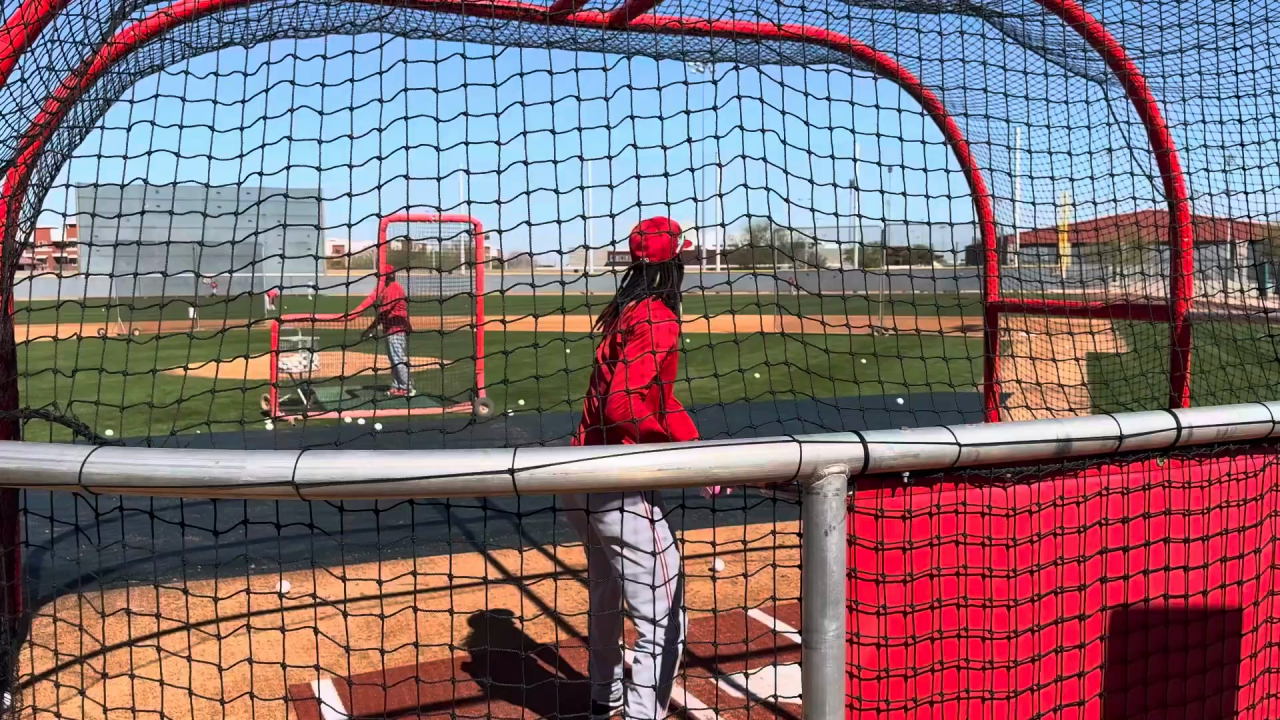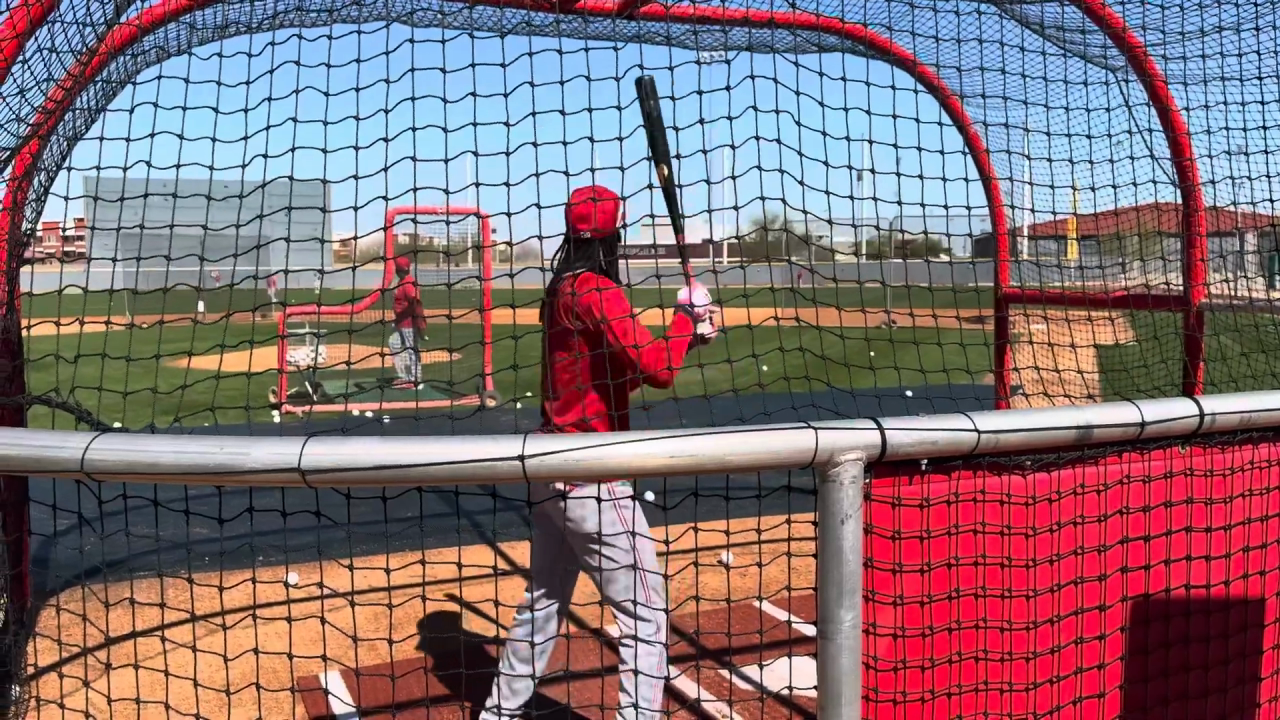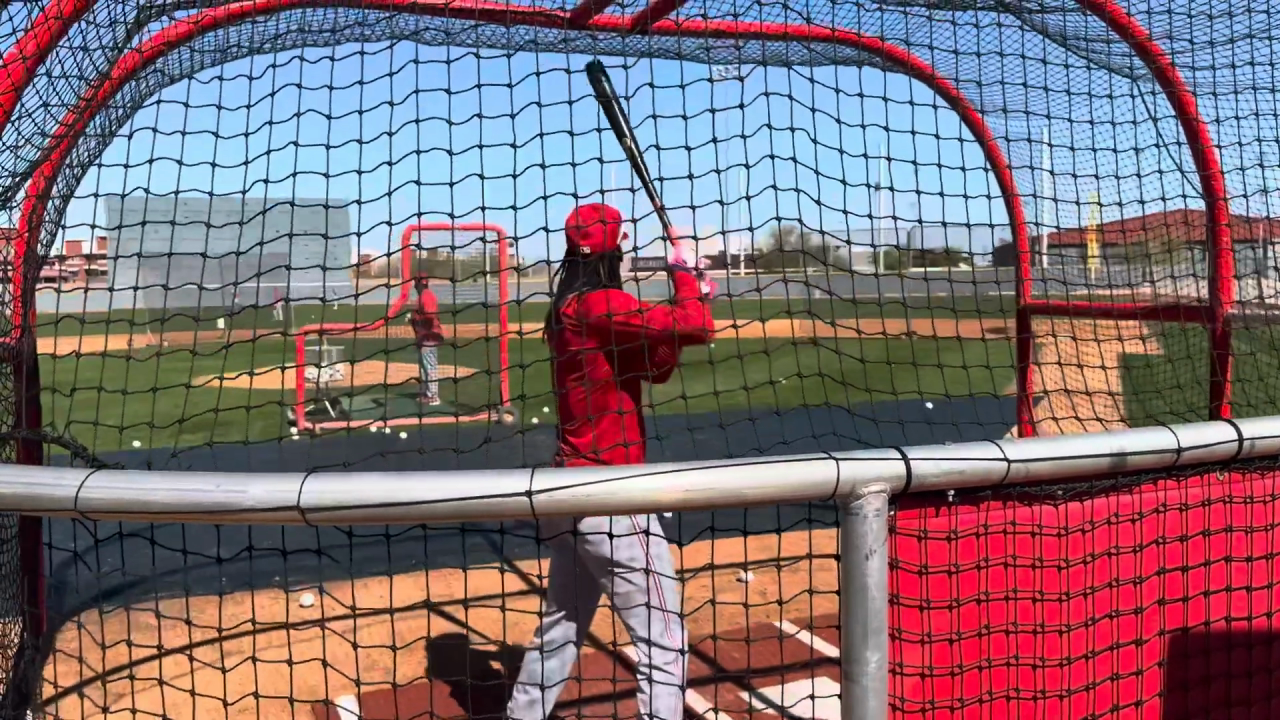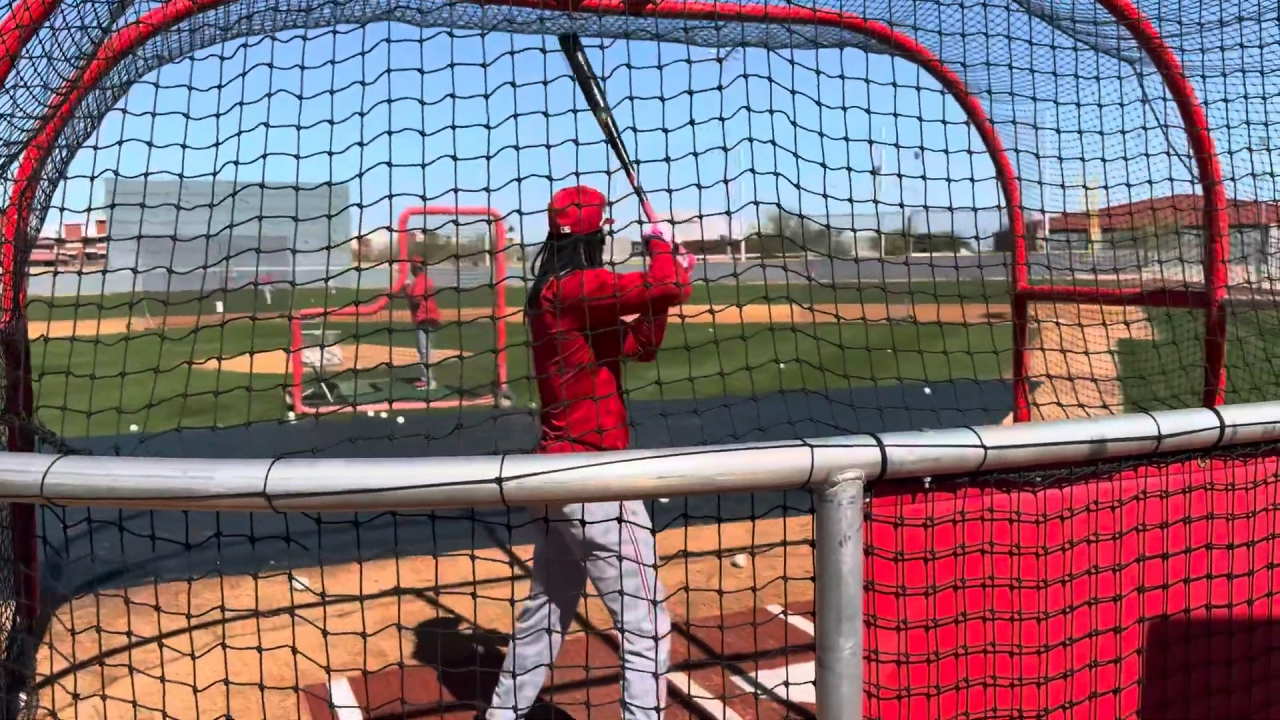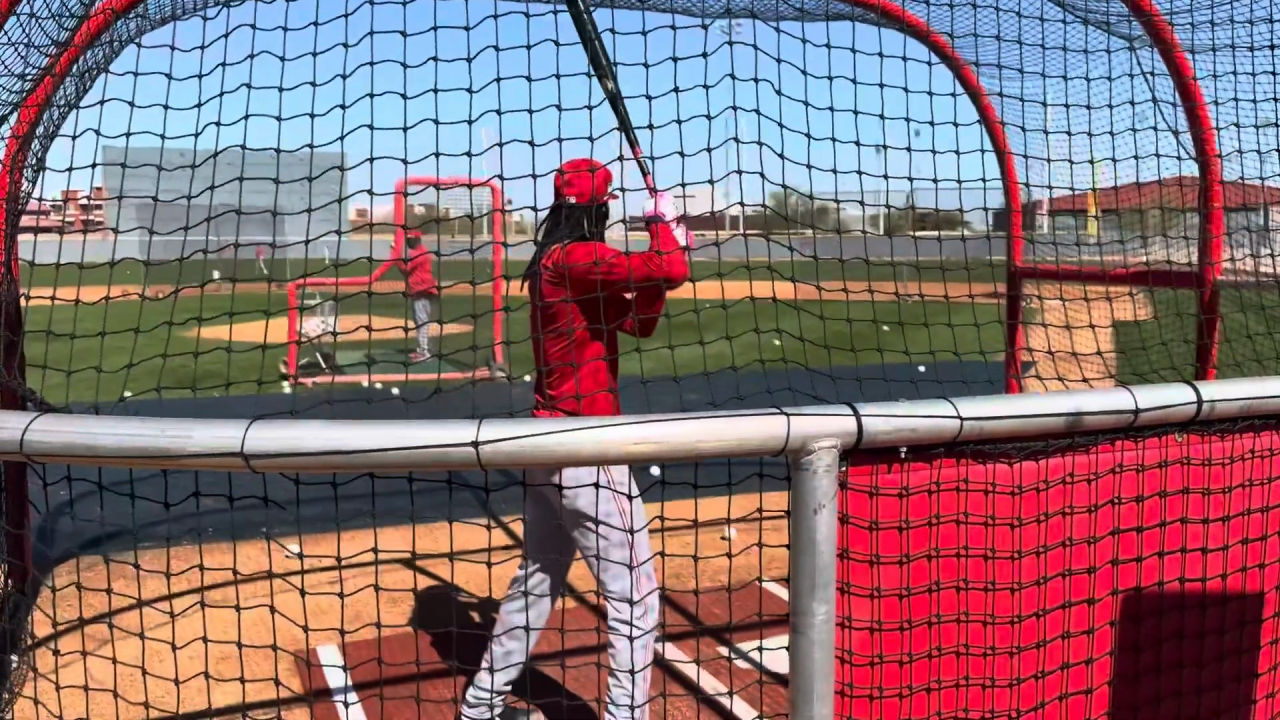
dt=1s
person 1, frame 1
left shoulder: (620, 314)
right shoulder: (655, 318)
right elbow: (623, 408)
left wrist: (695, 443)
right hip: (621, 490)
left knee: (608, 595)
right knee: (663, 625)
person 1, frame 2
left shoulder: (561, 291)
right shoulder: (594, 291)
left elbow: (624, 372)
right elbow: (659, 369)
left wrist: (687, 331)
right wrist: (687, 312)
right hip: (590, 480)
left knee: (542, 602)
right knee: (646, 616)
person 1, frame 3
left shoulder: (568, 310)
right shoulder: (600, 305)
left elbow: (656, 366)
right elbow: (697, 328)
left wrist: (683, 294)
right wrist: (683, 272)
left knee: (561, 628)
right knee: (663, 640)
person 1, frame 4
left shoulder: (551, 293)
right shoulder: (579, 286)
left elbow: (641, 345)
right elbow: (673, 289)
left wrist: (663, 272)
right wrist: (658, 244)
left knee: (545, 613)
right knee: (647, 628)
person 1, frame 5
left shoulder: (556, 262)
right shoulder: (576, 258)
left elbow: (640, 321)
right elbow: (672, 273)
left wrist: (663, 244)
right wrist: (661, 223)
left knee: (536, 582)
right knee: (635, 597)
